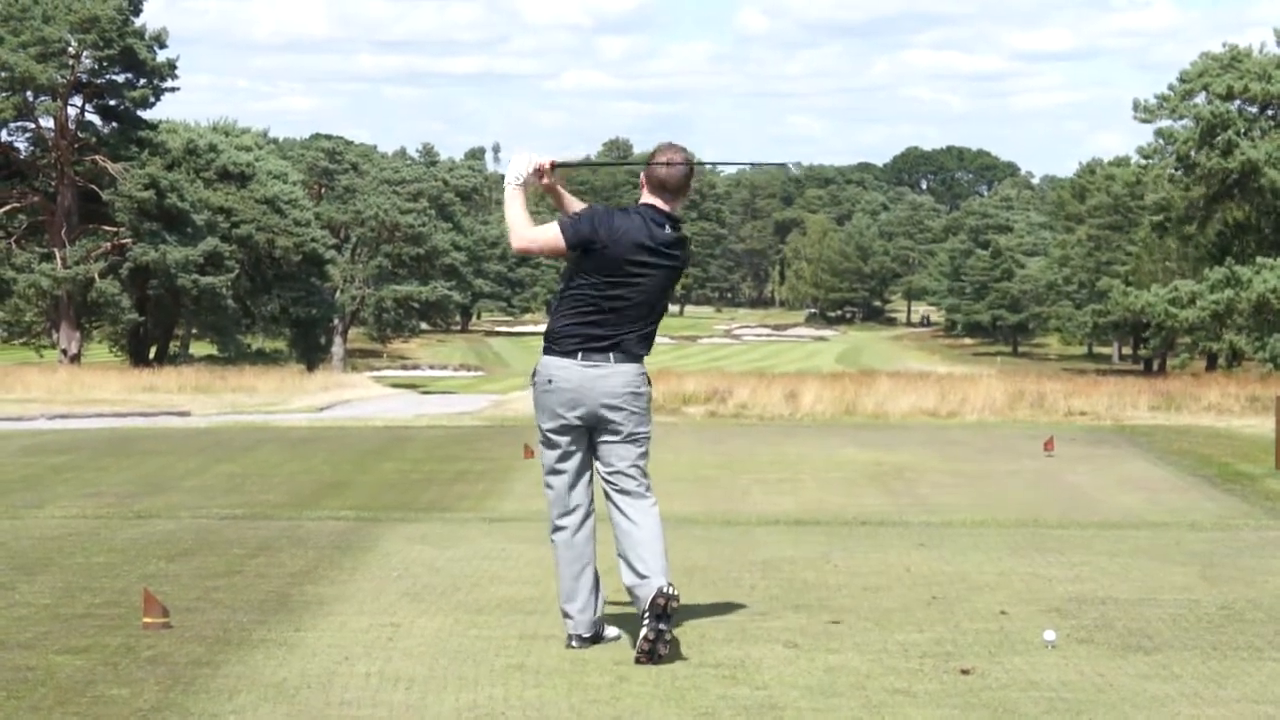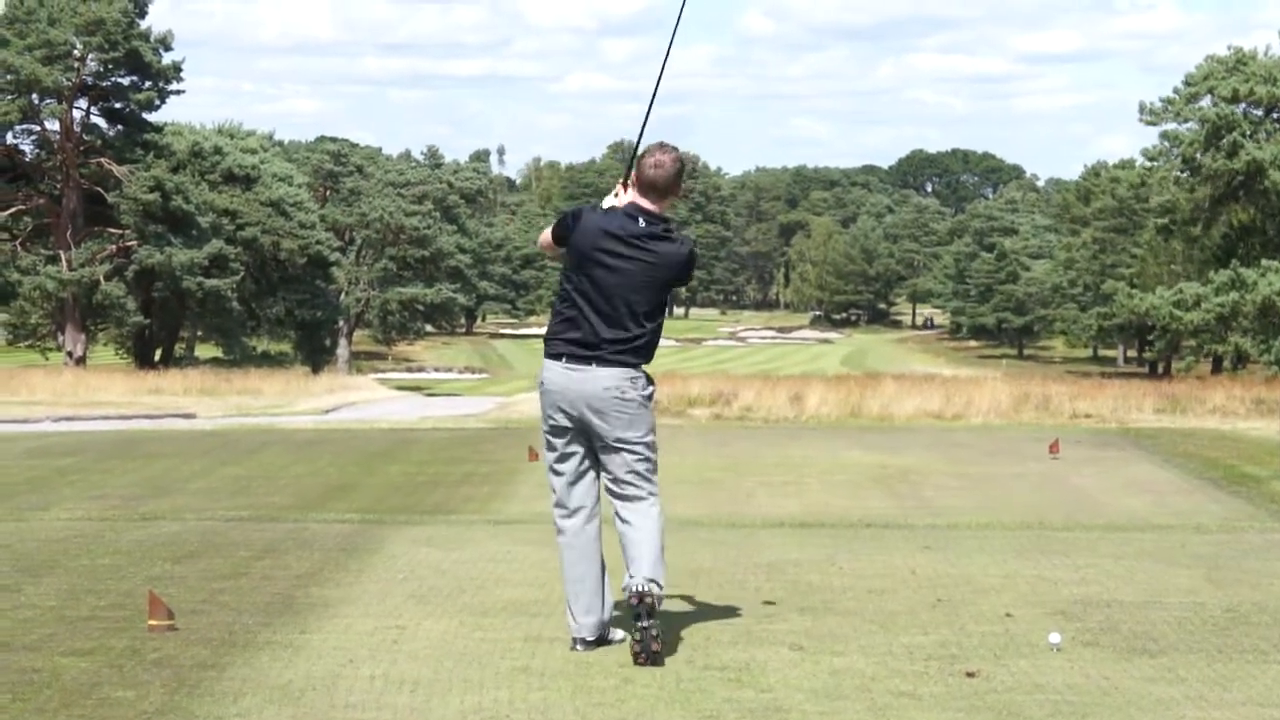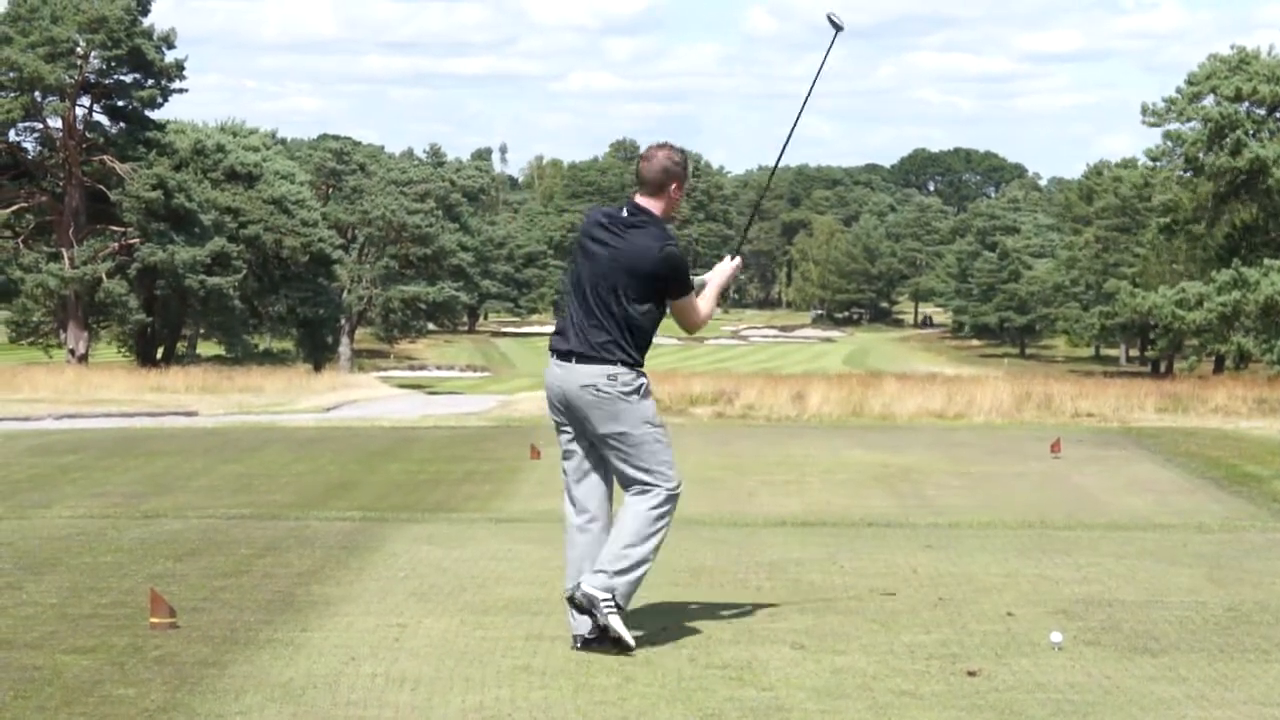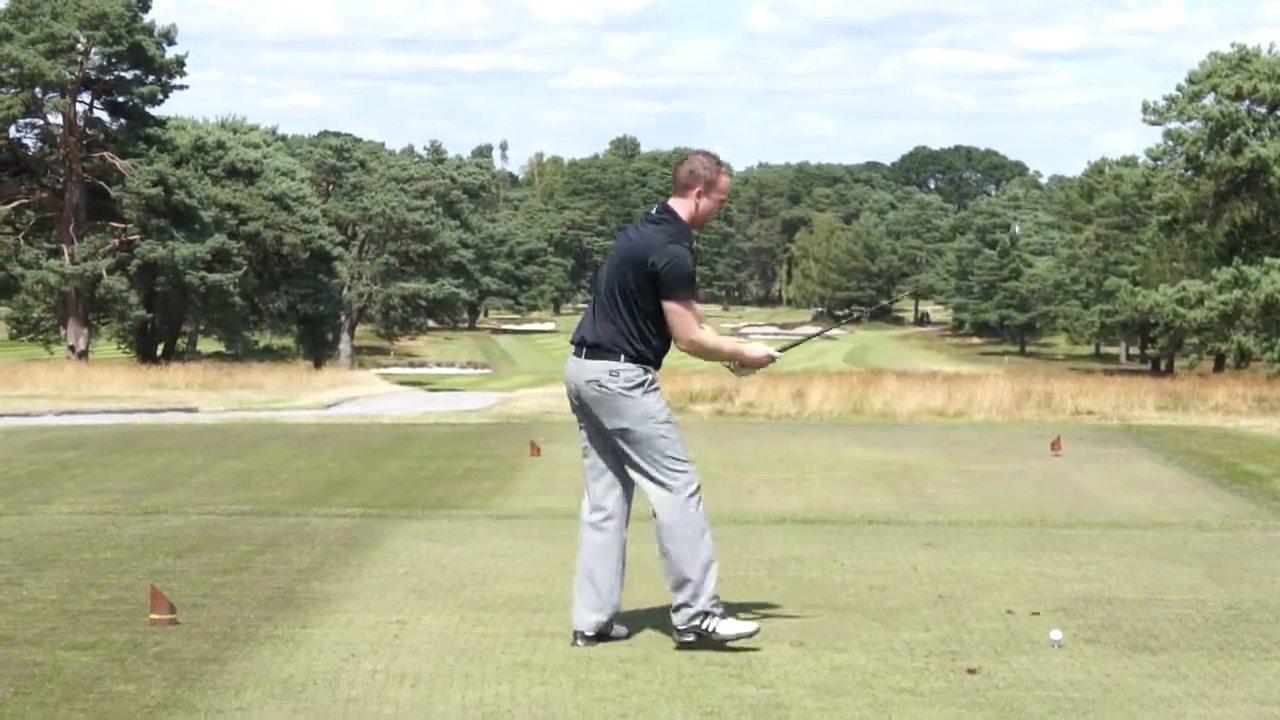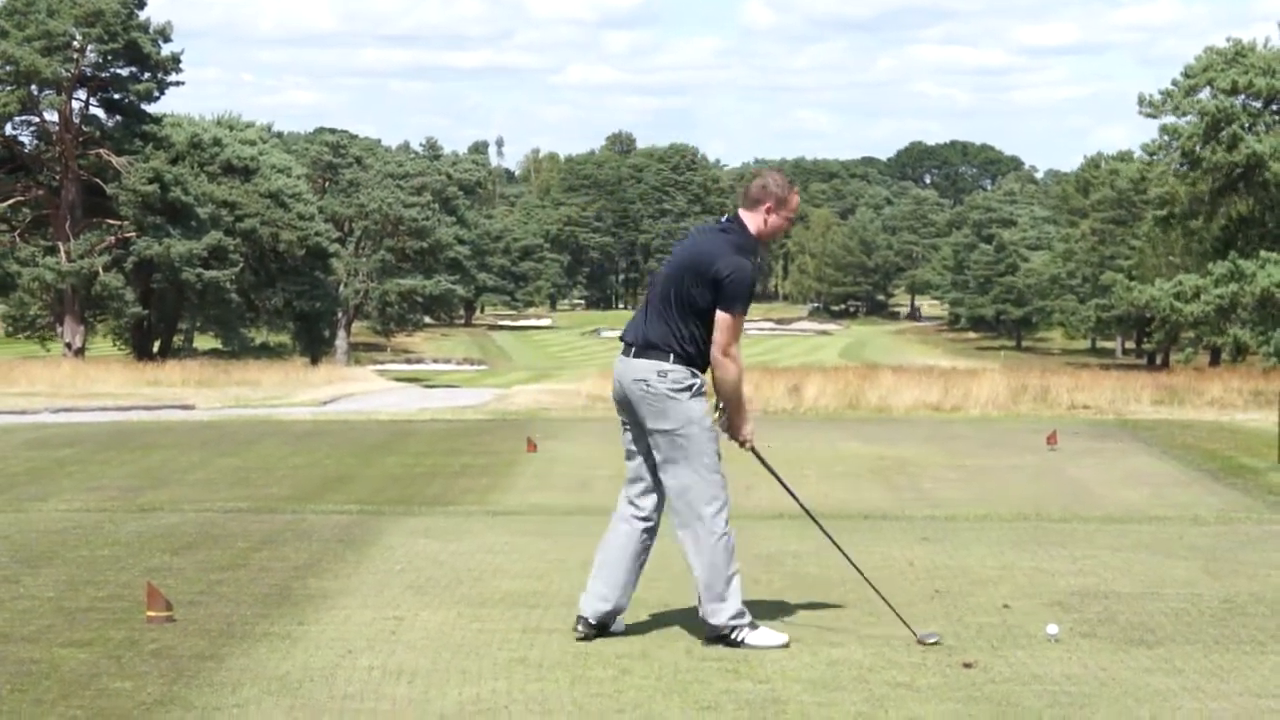
dt=0.3s
person 1, frame 1
left shoulder: (609, 224)
right shoulder: (678, 247)
left elbow: (522, 240)
left wrist: (515, 183)
right wrist: (555, 189)
left hip: (563, 374)
right hip: (623, 378)
left knee: (568, 503)
right knee: (632, 493)
left ankle: (582, 622)
right ankle: (654, 591)
person 1, frame 2
left shoulder: (584, 223)
right shoulder: (679, 251)
left elbow: (547, 243)
left hip: (560, 376)
right hip: (618, 383)
left knee: (574, 504)
right knee: (637, 494)
left ankle: (588, 624)
right ankle: (643, 590)
person 1, frame 3
left shoulder: (594, 222)
right shoulder: (663, 251)
right elbow: (692, 322)
left wrist: (698, 280)
right wrist: (720, 279)
left hip: (562, 373)
right hip: (609, 380)
left knee: (584, 500)
right knee: (656, 485)
left ankle: (586, 621)
right ankle: (600, 585)
person 1, frame 4
left shoulder: (647, 228)
right shoulder: (671, 250)
right elbow: (688, 337)
left wrist: (727, 349)
right wrist: (744, 354)
left hip: (587, 369)
right hip: (619, 375)
left knee: (604, 499)
right knee: (676, 489)
left ankle: (591, 619)
right ankle: (696, 614)
person 1, frame 5
left shoulder: (709, 236)
right shoulder: (737, 264)
right elbow: (724, 355)
left wrist: (725, 405)
right wrist: (738, 418)
left hip: (634, 370)
right hip: (667, 378)
left knee: (641, 498)
right knee: (702, 500)
left ankle: (598, 609)
right ankle: (726, 619)
